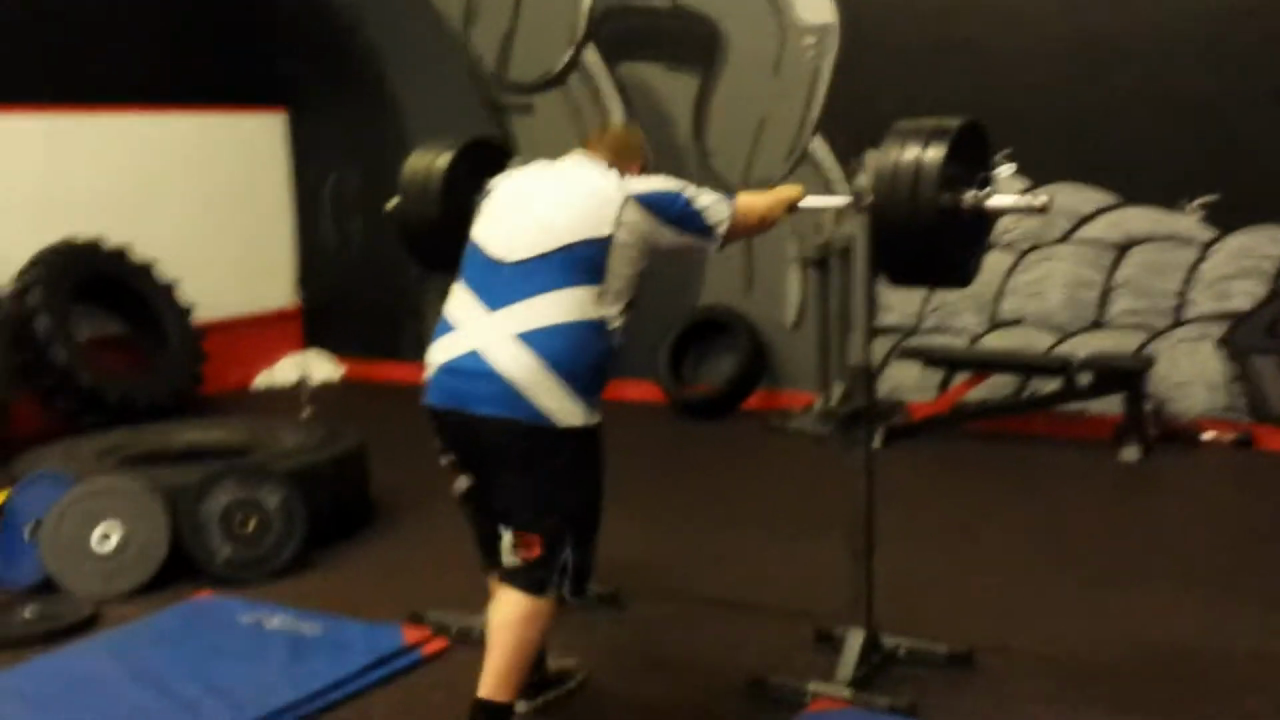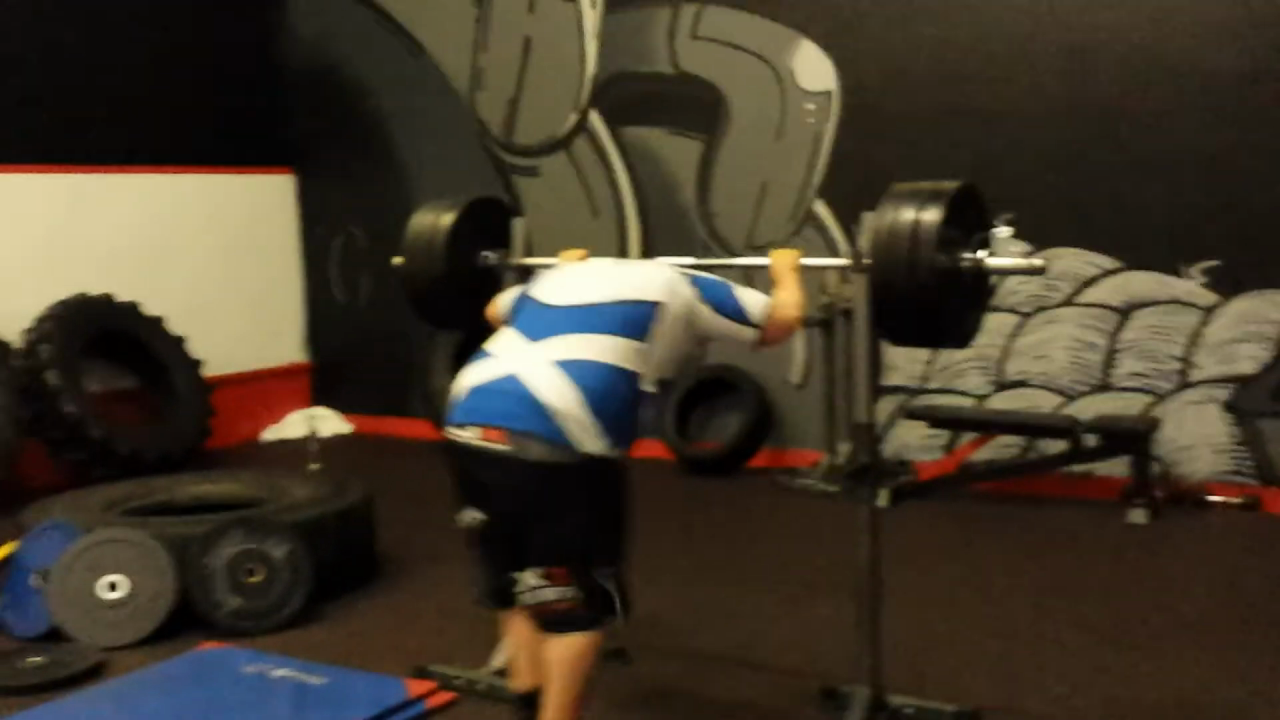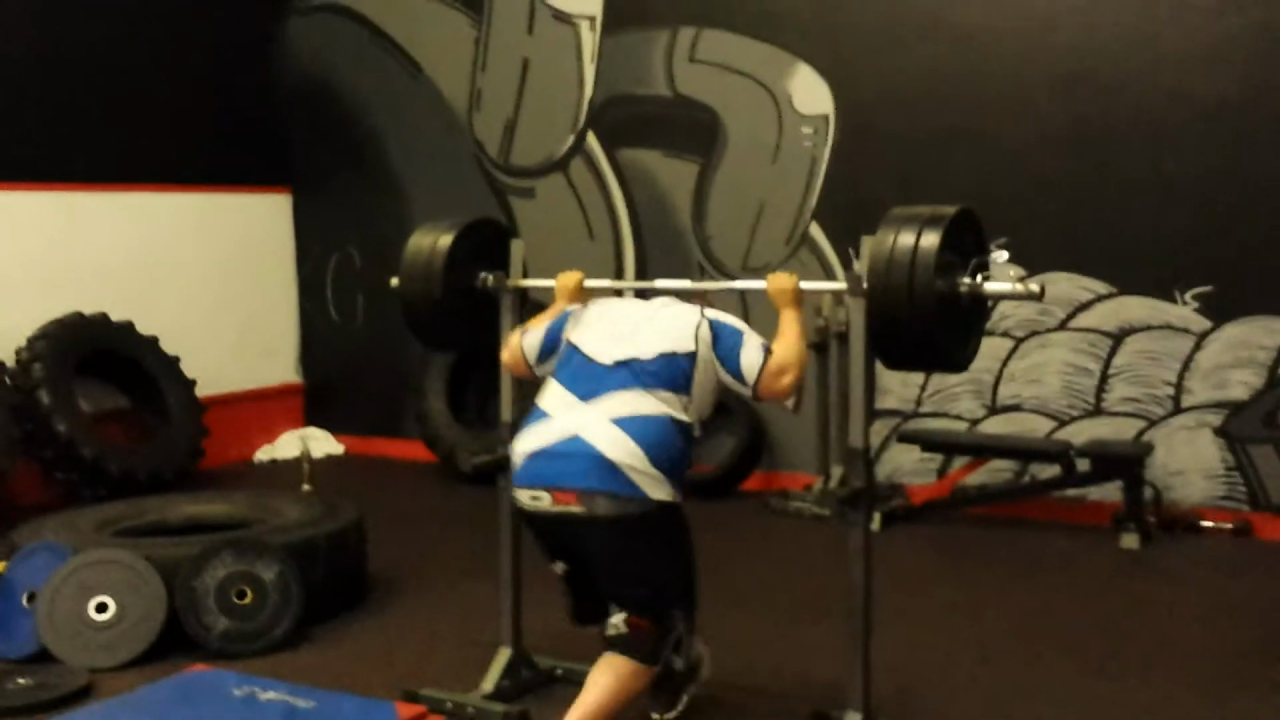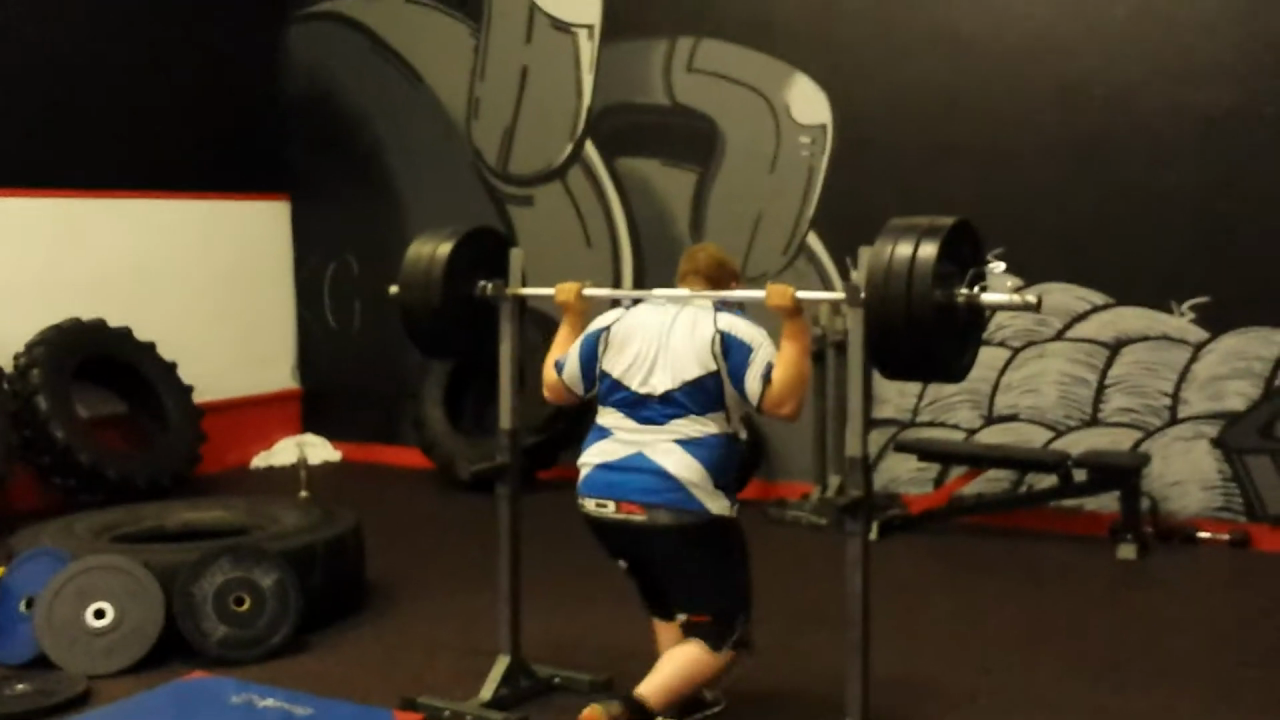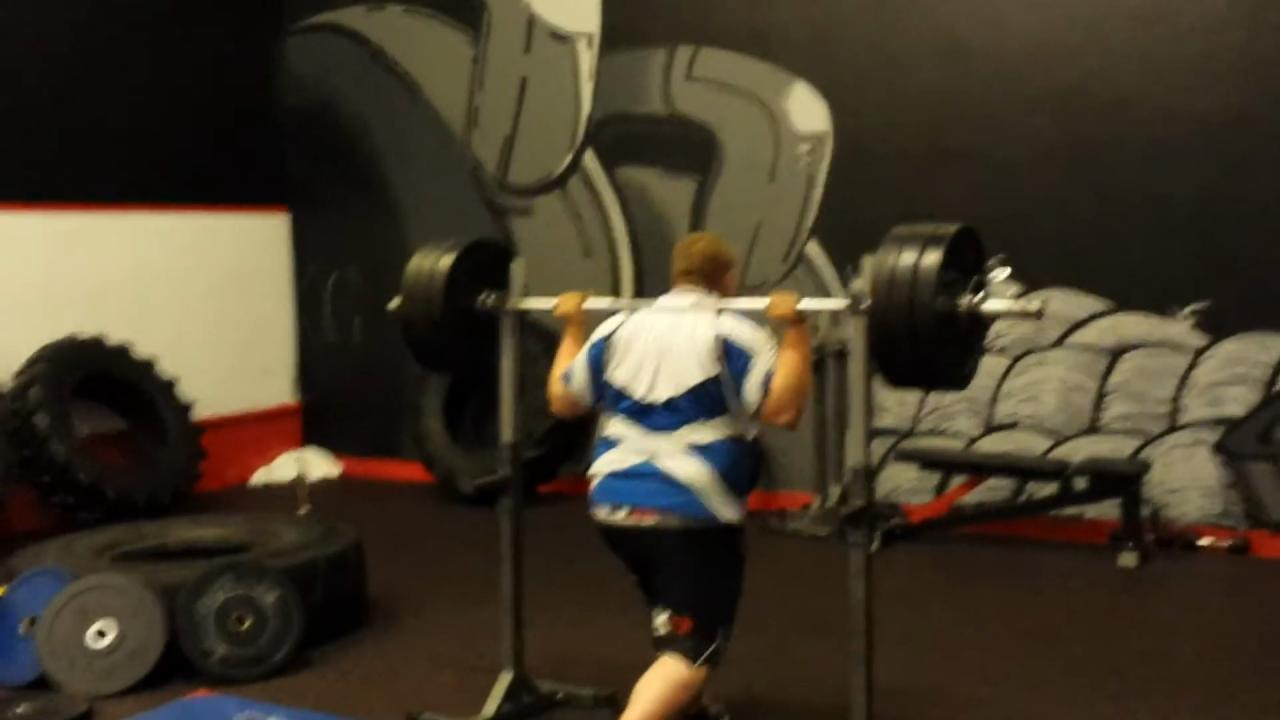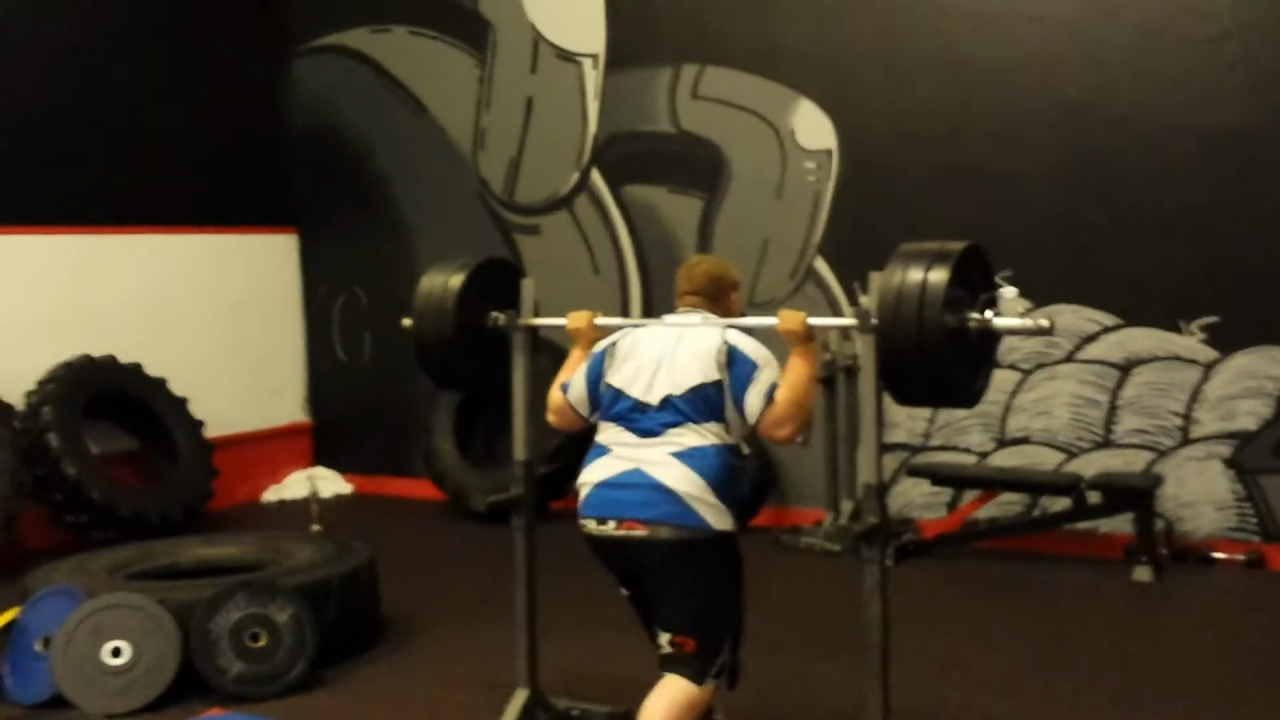
dt=0.3s
person 1, frame 1
left shoulder: (510, 182)
right shoulder: (631, 198)
right elbow: (744, 215)
right wrist: (782, 197)
left hip: (449, 387)
right hip: (535, 398)
left knee: (510, 546)
right knee: (540, 565)
person 1, frame 2
left shoulder: (572, 274)
right shoulder: (681, 289)
left elbow: (497, 311)
right elbow: (782, 320)
right wrist: (786, 273)
left hip: (470, 422)
right hip: (557, 437)
left knee: (518, 578)
right knee: (579, 597)
person 1, frame 3
left shoulder: (592, 311)
right shoulder: (714, 327)
left elbow: (513, 358)
right elbow: (779, 379)
left wrist: (564, 302)
right wrist: (790, 308)
left hip: (535, 480)
right hip: (620, 489)
left knee: (618, 605)
right knee: (646, 637)
left ankle: (667, 682)
person 1, frame 4
left shoulder: (613, 322)
right shoulder: (730, 331)
left elbow: (554, 388)
right elbow: (784, 402)
left wrist: (571, 315)
right wrist: (793, 321)
left hip: (601, 495)
right hip: (681, 503)
left knee: (670, 600)
right knee: (719, 635)
person 1, frame 5
left shoulder: (616, 328)
right shoulder: (731, 333)
left elbow: (563, 401)
right elbow: (783, 409)
left wrist: (572, 329)
right wrist: (794, 331)
left hip: (613, 503)
right hip: (691, 511)
left knee: (680, 615)
right knee: (690, 647)
person 1, frame 6
left shoulder: (620, 343)
right shoulder: (734, 347)
left elbow: (559, 415)
right elbow: (784, 423)
left wrist: (581, 345)
right wrist: (801, 347)
left hip: (601, 513)
right hip: (683, 520)
left knee: (678, 634)
right knee: (696, 662)
